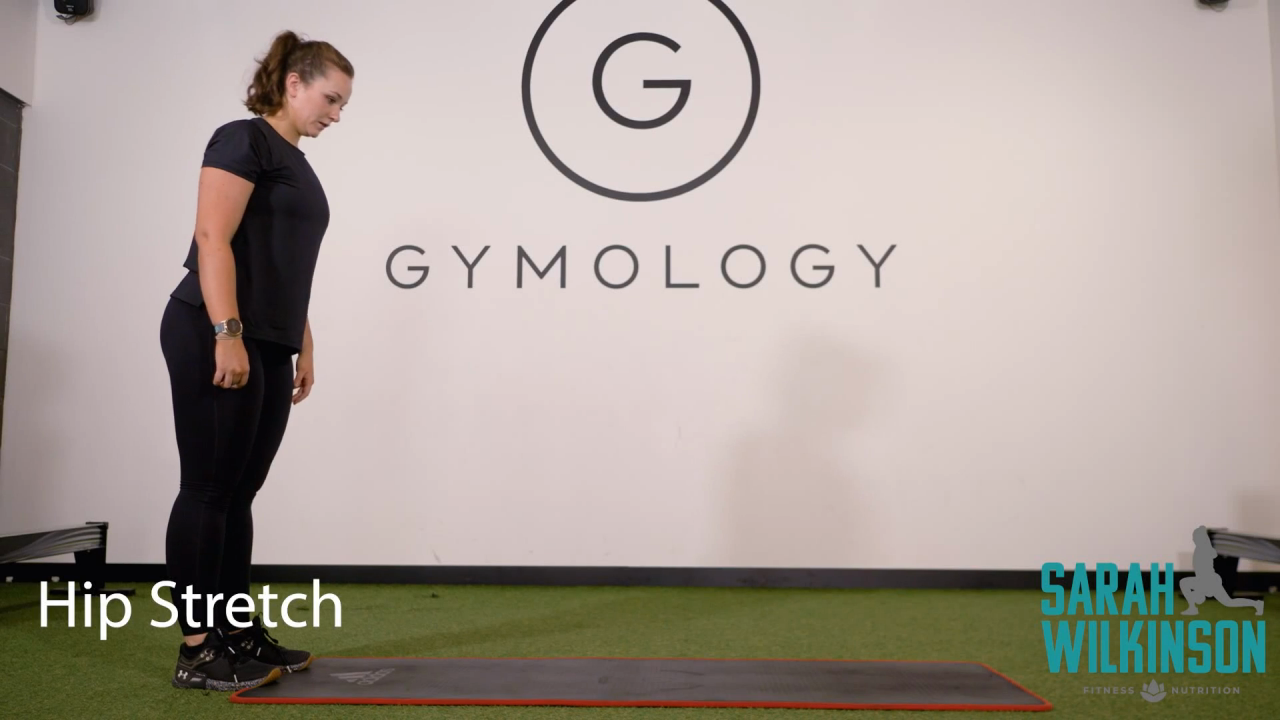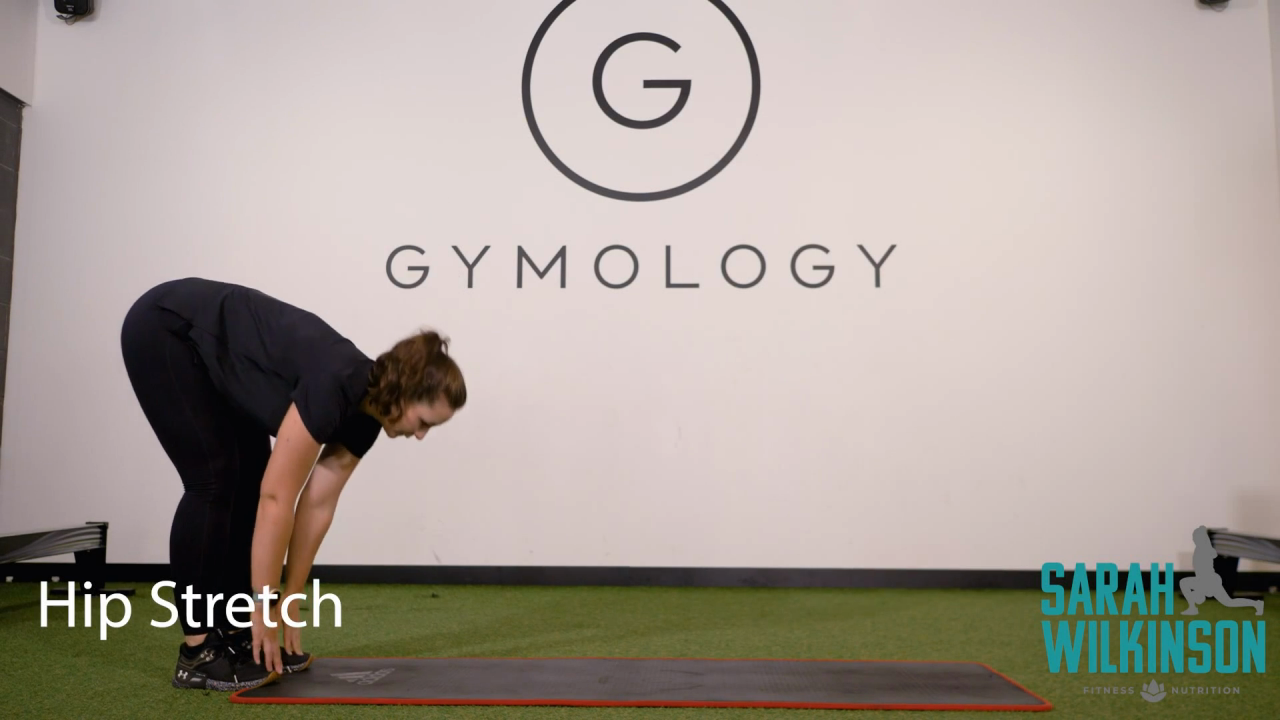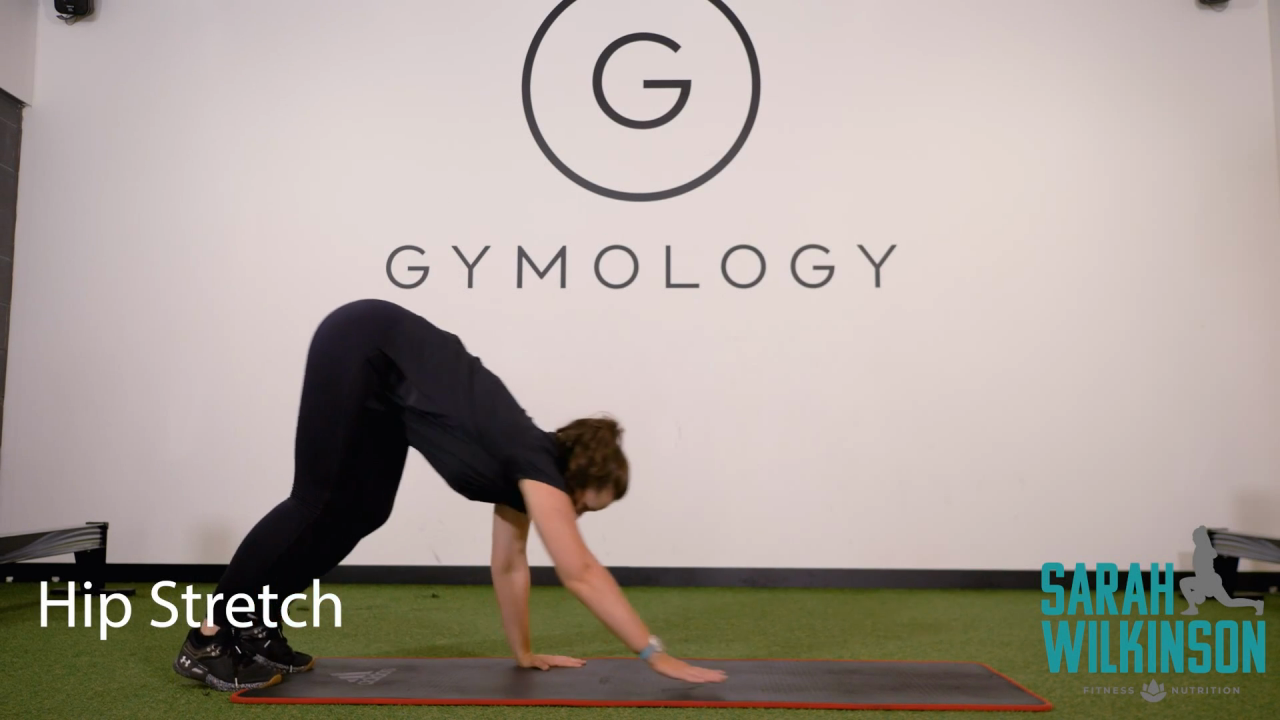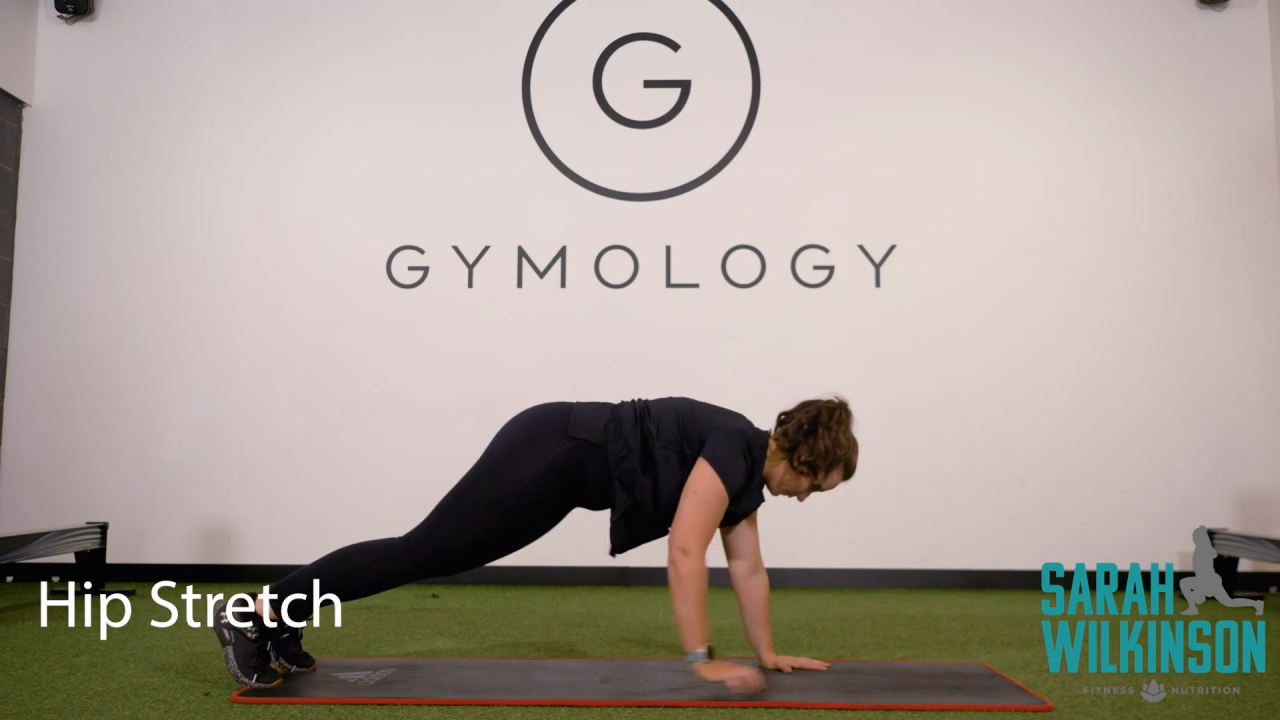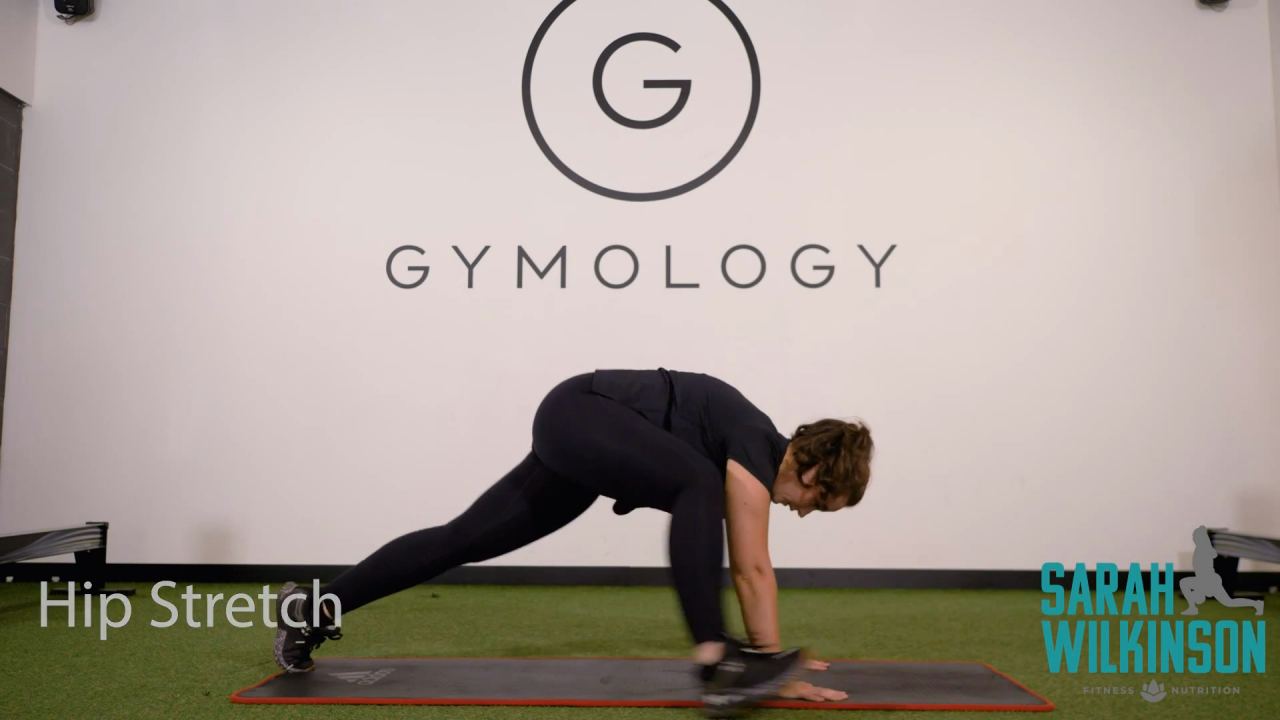
dt=1s
person 1, frame 1
left shoulder: (295, 163)
right shoulder: (243, 140)
right elbow: (212, 240)
left wrist: (302, 347)
right wrist: (227, 332)
left hip: (267, 346)
right hip: (214, 339)
left knee: (238, 492)
right knee: (209, 488)
left ankle: (234, 631)
right ankle: (196, 649)
person 1, frame 2
left shoulder: (366, 410)
right shoulder: (335, 386)
left elbow: (319, 502)
right elbow: (276, 498)
left wrist: (289, 601)
right wrist: (264, 605)
left hip: (209, 356)
right hip: (163, 329)
left knee: (248, 481)
right knee: (215, 478)
left ankle: (235, 633)
right ankle: (198, 650)
person 1, frame 3
left shoulder: (523, 470)
right shoulder: (537, 463)
left elbow: (507, 565)
right elbow: (580, 572)
left wrist: (524, 651)
right wrist: (656, 654)
left hip: (387, 368)
right hip: (359, 345)
left knee: (365, 510)
right knee: (320, 501)
left ankle: (256, 628)
right ankle: (208, 639)
person 1, frame 4
left shoulder: (748, 477)
right shoulder: (735, 447)
left elbow: (748, 569)
right elbow: (685, 553)
left wrist: (767, 653)
right wrist: (700, 658)
left hip: (561, 471)
right hip: (550, 451)
left knee: (434, 557)
right knee: (423, 552)
left ankle: (280, 620)
right ankle: (254, 615)
person 1, frame 5
left shoulder: (763, 463)
right shoulder: (757, 451)
left elbow: (747, 566)
right elbow: (753, 569)
left wrist: (766, 643)
left hip: (580, 434)
right hip: (579, 409)
left knee: (464, 540)
right knee: (698, 488)
left ankle: (311, 611)
right ankle: (716, 665)
